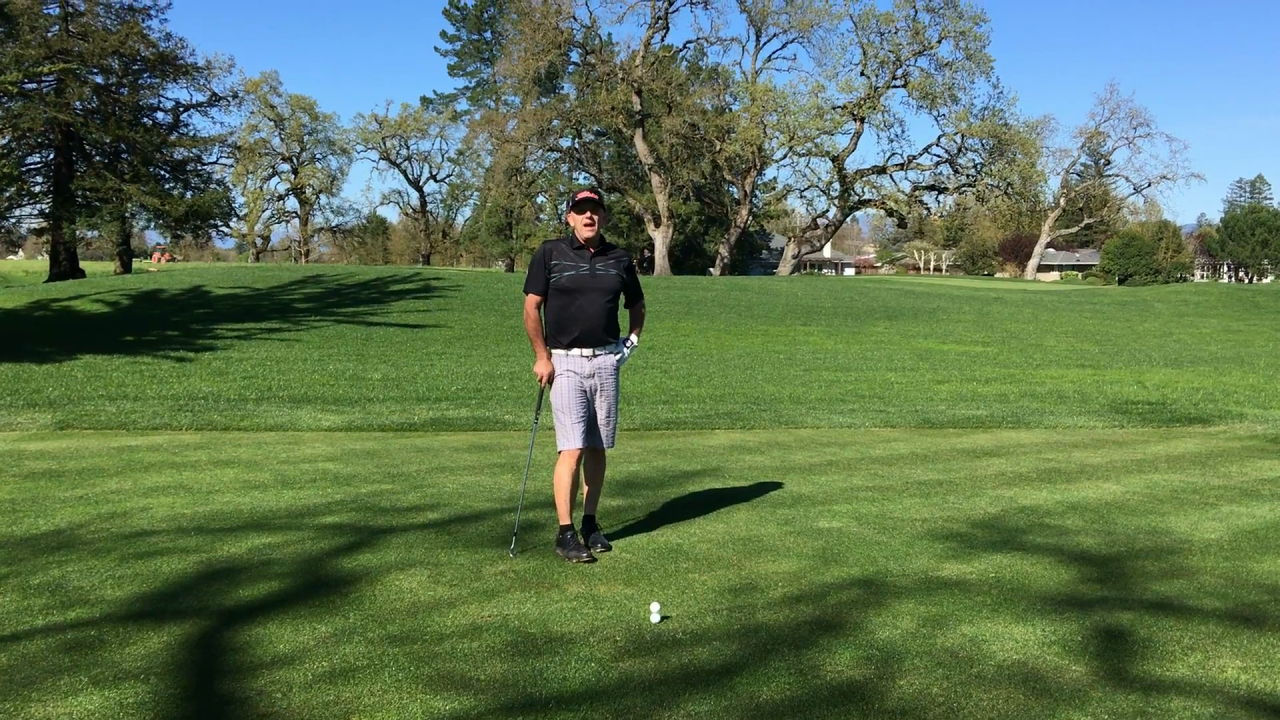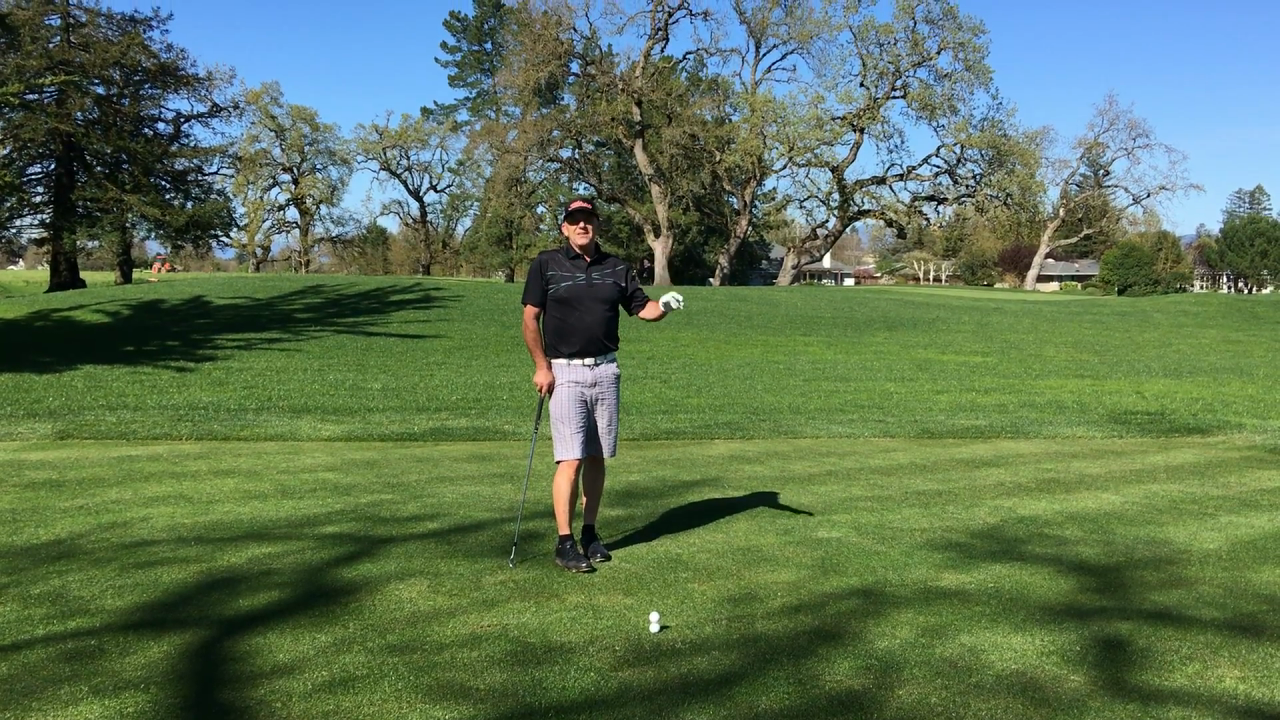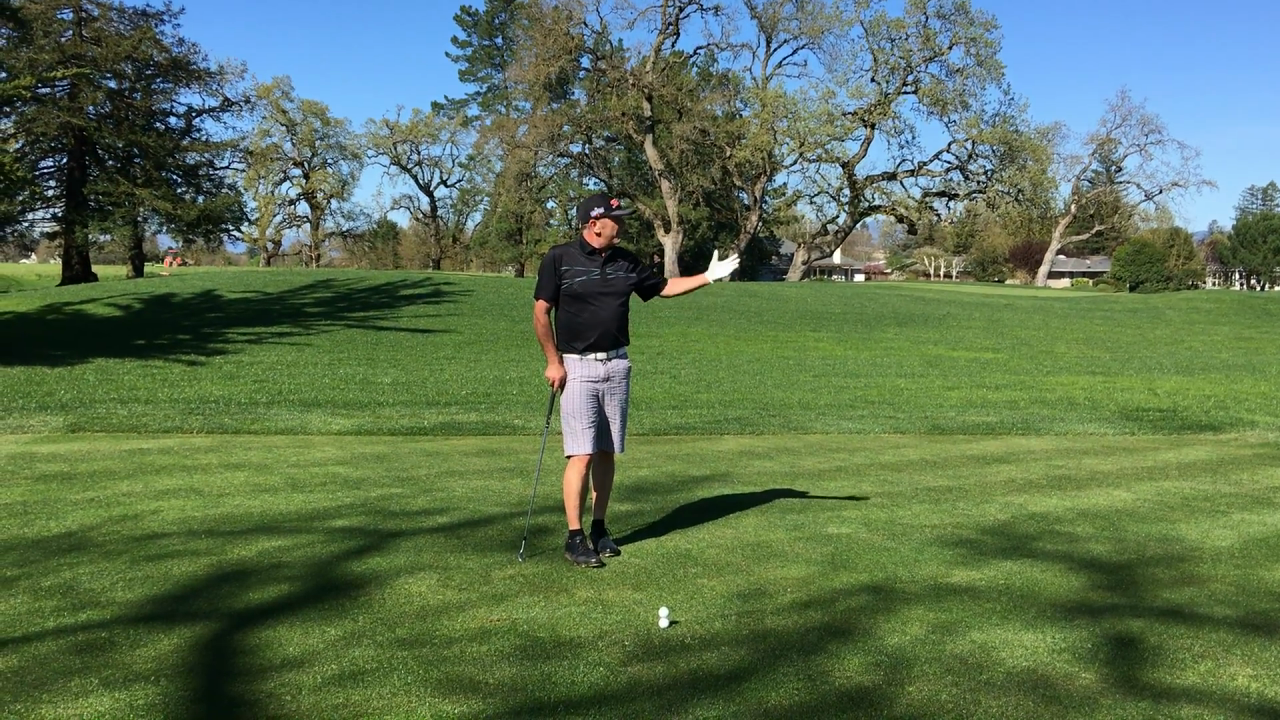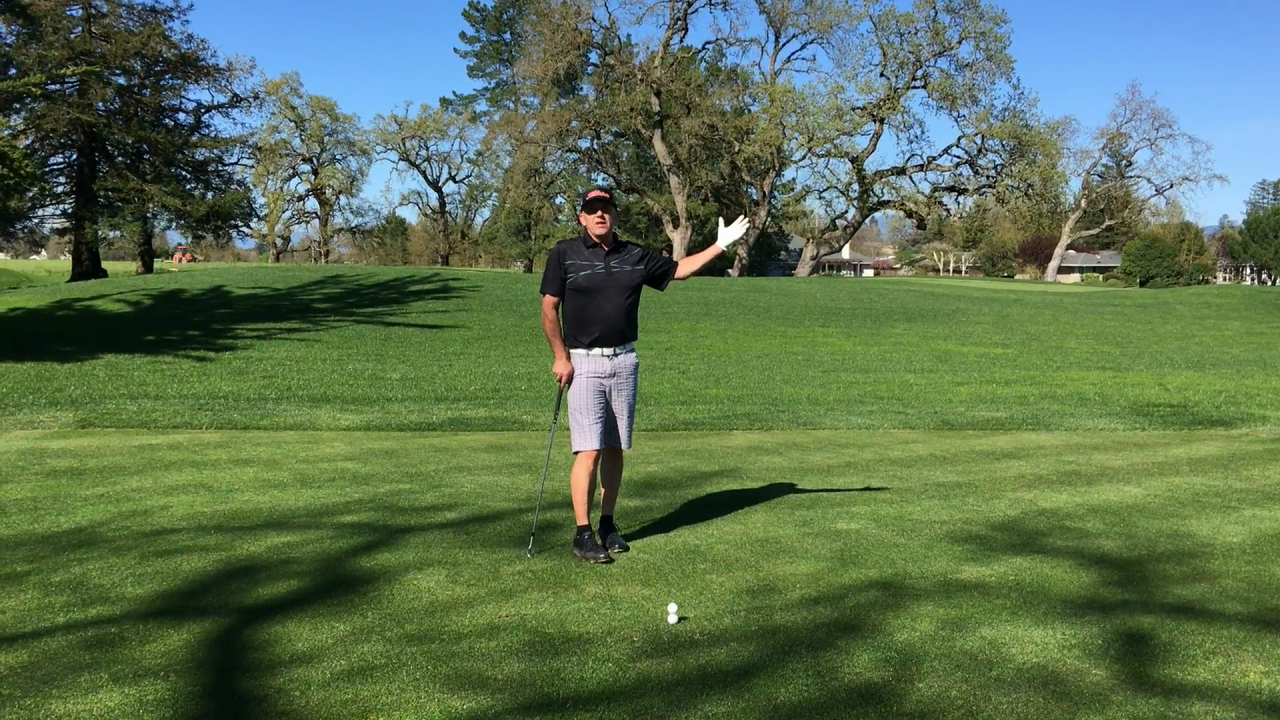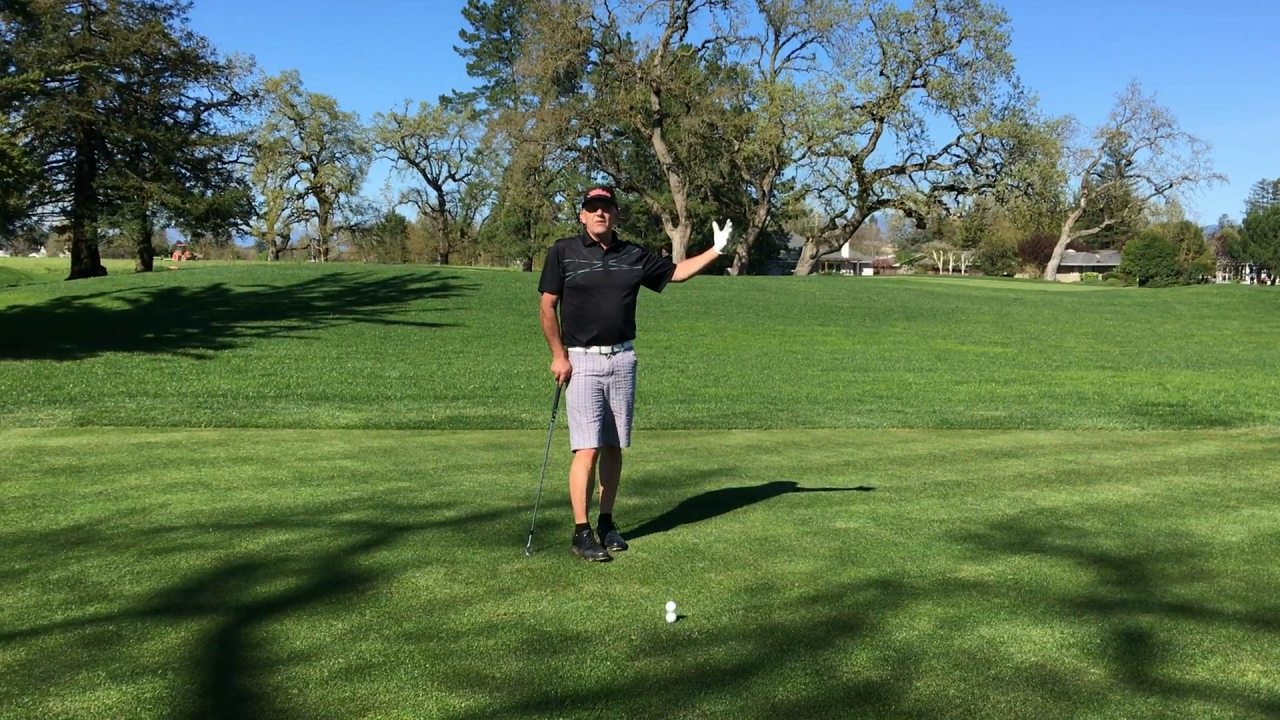
dt=1s
person 1, frame 1
left shoulder: (619, 258)
right shoulder: (550, 253)
left elbow: (637, 304)
right elbow: (531, 307)
left wrist: (631, 341)
right wrist: (541, 356)
left hip: (606, 361)
right hip: (565, 362)
left knee: (597, 447)
right knee: (572, 448)
left ankle: (590, 523)
right ankle: (565, 532)
person 1, frame 2
left shoulder: (617, 268)
right shoulder: (547, 264)
left elbow: (643, 309)
right elbow: (530, 318)
left wrist: (664, 304)
right wrist: (541, 366)
left hip: (606, 370)
right hip: (565, 372)
left knee: (597, 457)
right knee: (571, 460)
left ankle: (589, 533)
right ankle: (565, 542)
person 1, frame 3
left shoulder: (627, 261)
right shoulder: (559, 258)
left elbow: (663, 287)
right elbow: (541, 312)
left wrist: (709, 276)
right wrist: (553, 362)
left hip: (617, 365)
right hip: (578, 367)
left knee: (607, 452)
right knee: (581, 454)
left ankle: (599, 528)
right ankle: (574, 537)
person 1, frame 4
left shoulder: (635, 256)
right shoulder: (565, 253)
left elbow: (679, 269)
right elbow: (549, 308)
left wrist: (720, 245)
right wrist: (560, 357)
left hip: (624, 360)
right hip: (583, 362)
left knee: (615, 447)
right knee: (589, 450)
left ankle: (608, 524)
right ankle: (582, 533)
person 1, frame 5
left shoulder: (634, 256)
right shoulder: (563, 251)
left elbow: (676, 272)
right elbow: (548, 306)
left wrist: (716, 249)
right wrist: (558, 355)
left hip: (622, 359)
right hip: (581, 361)
left knee: (613, 447)
right knee: (587, 449)
left ankle: (606, 522)
right ankle: (581, 531)
